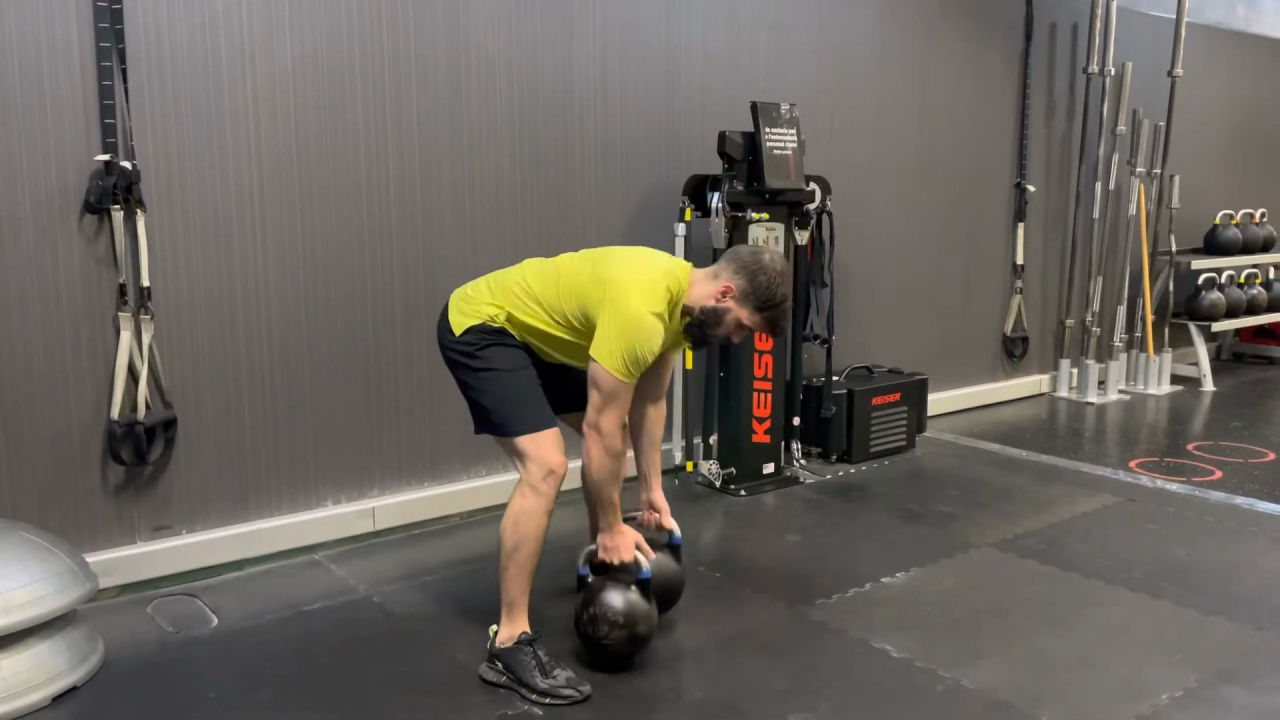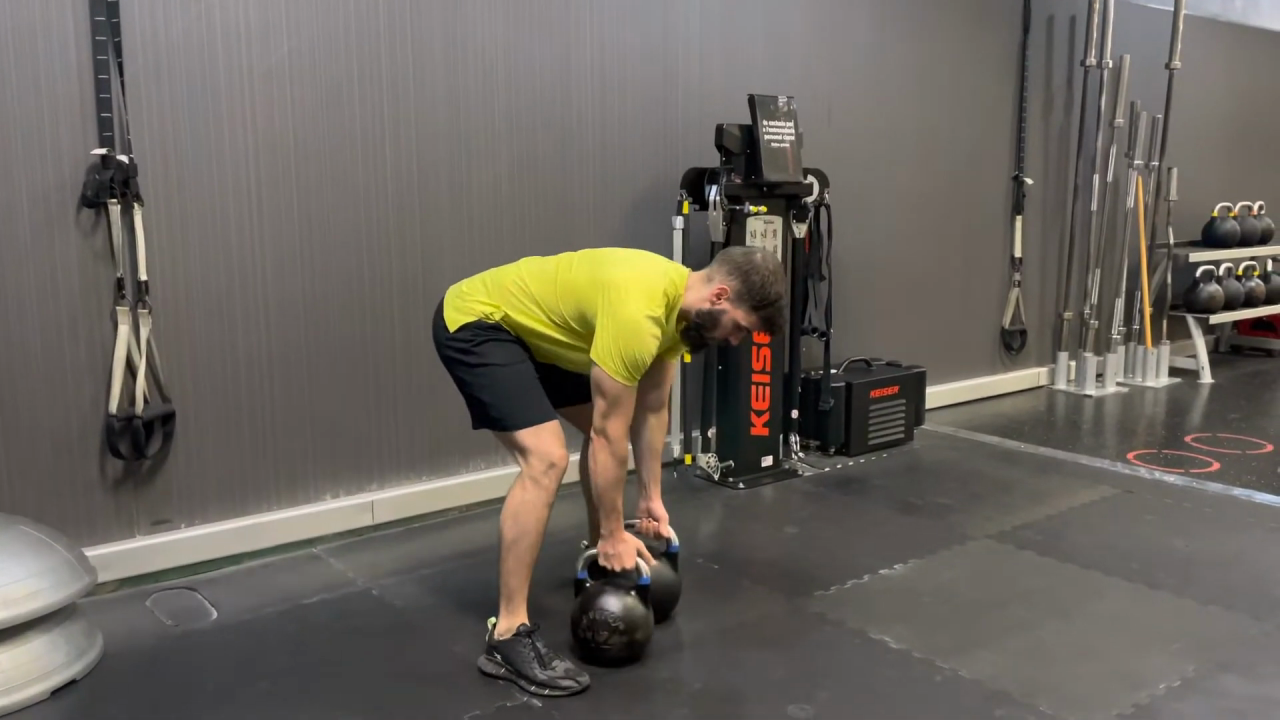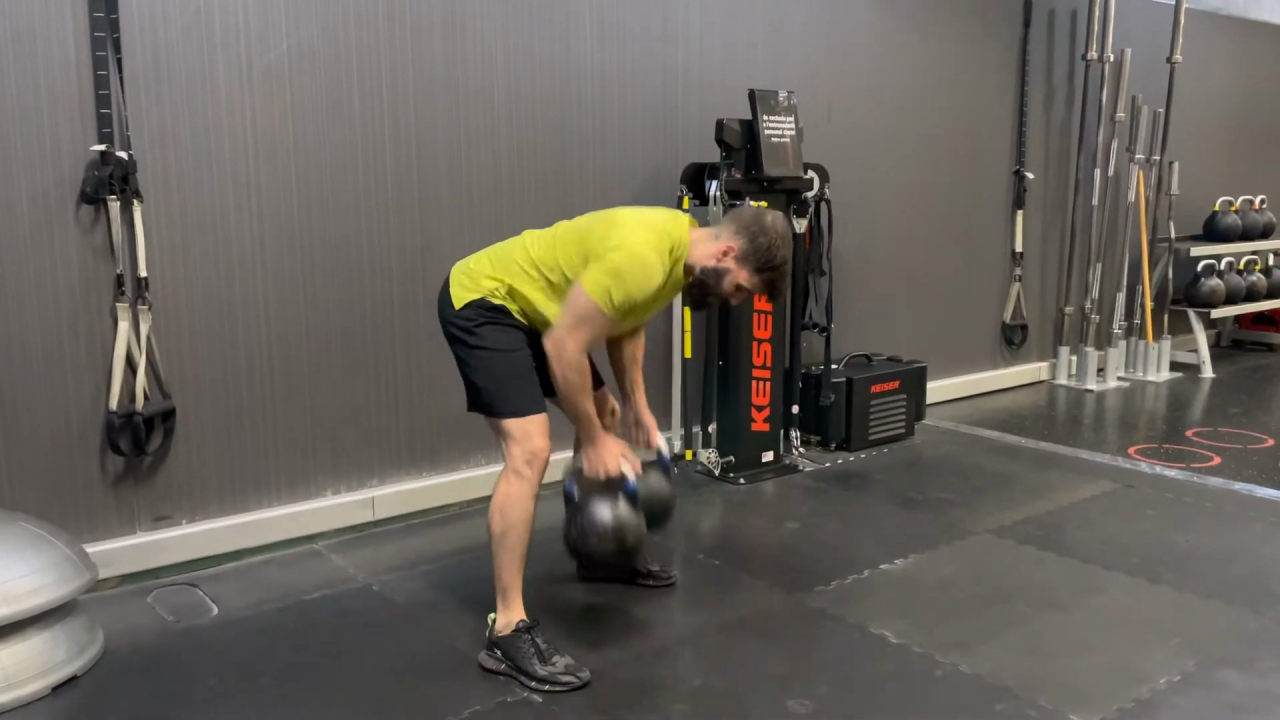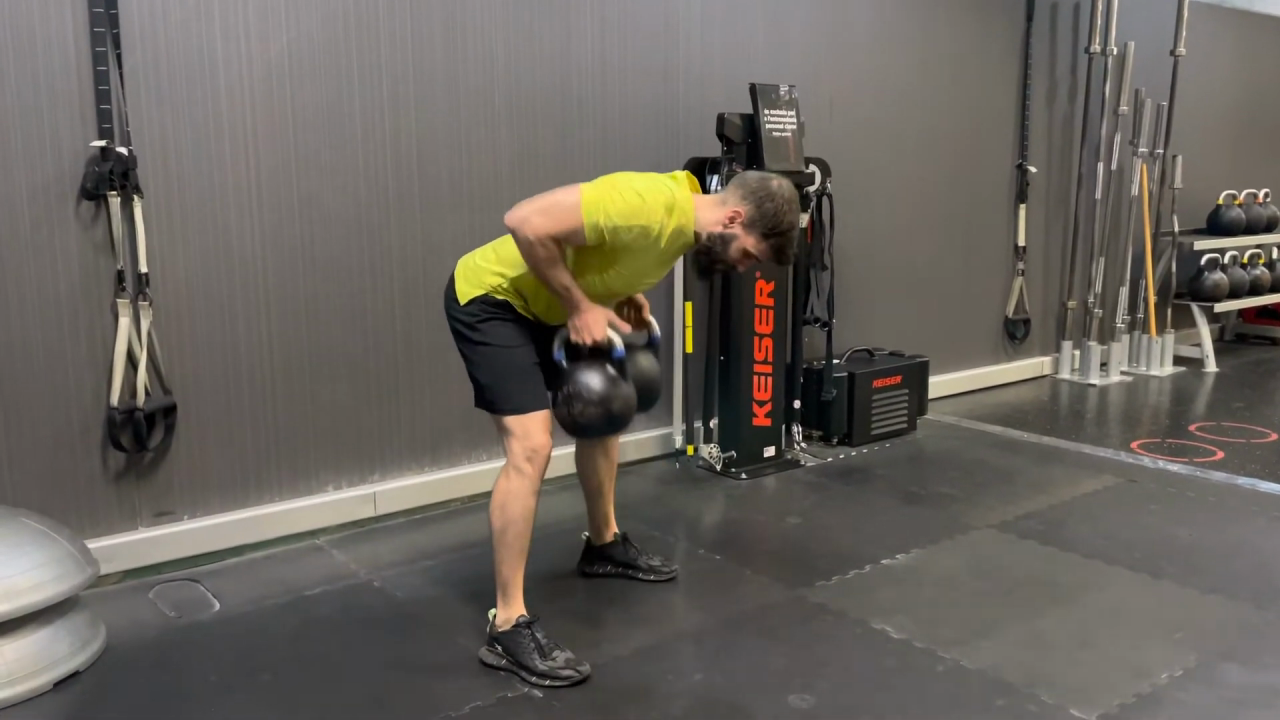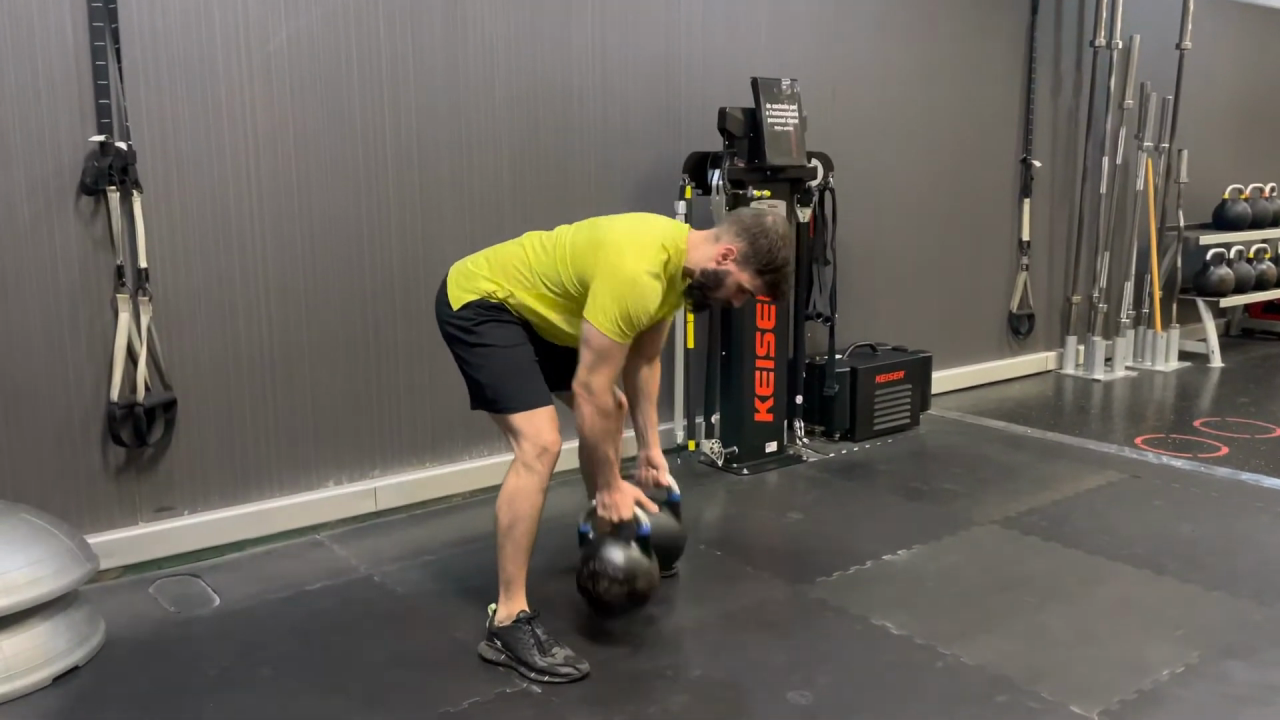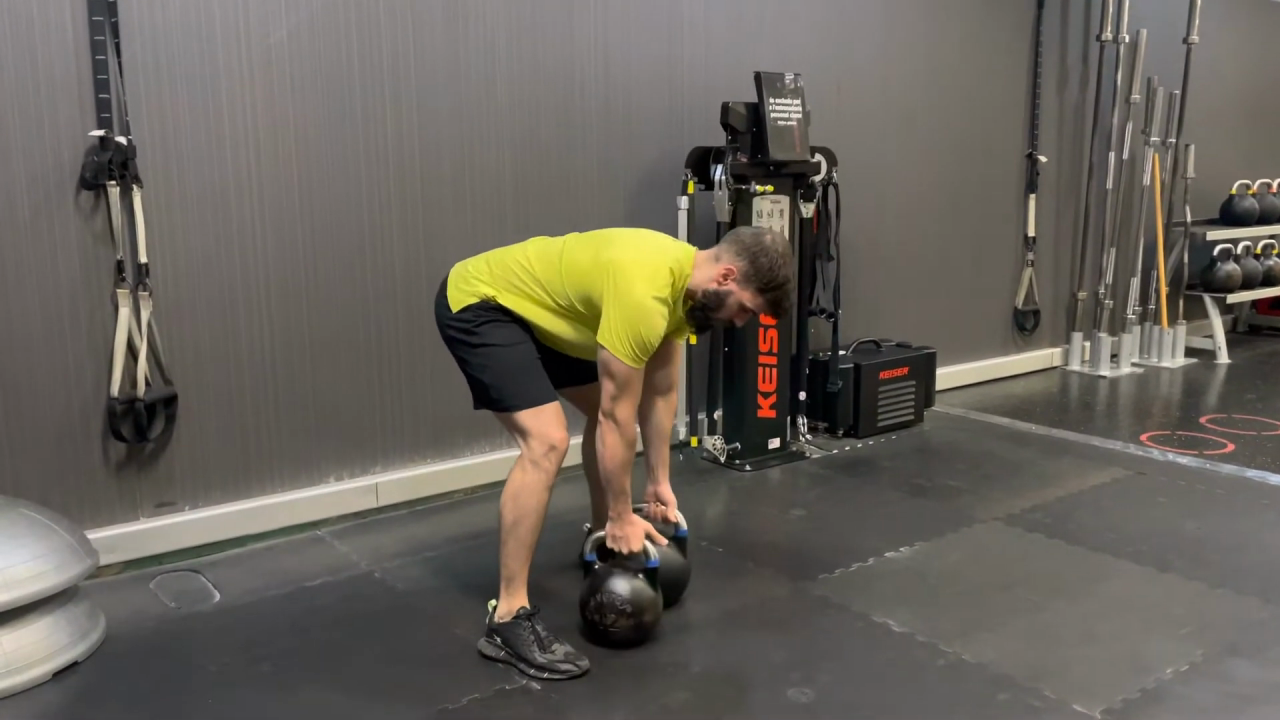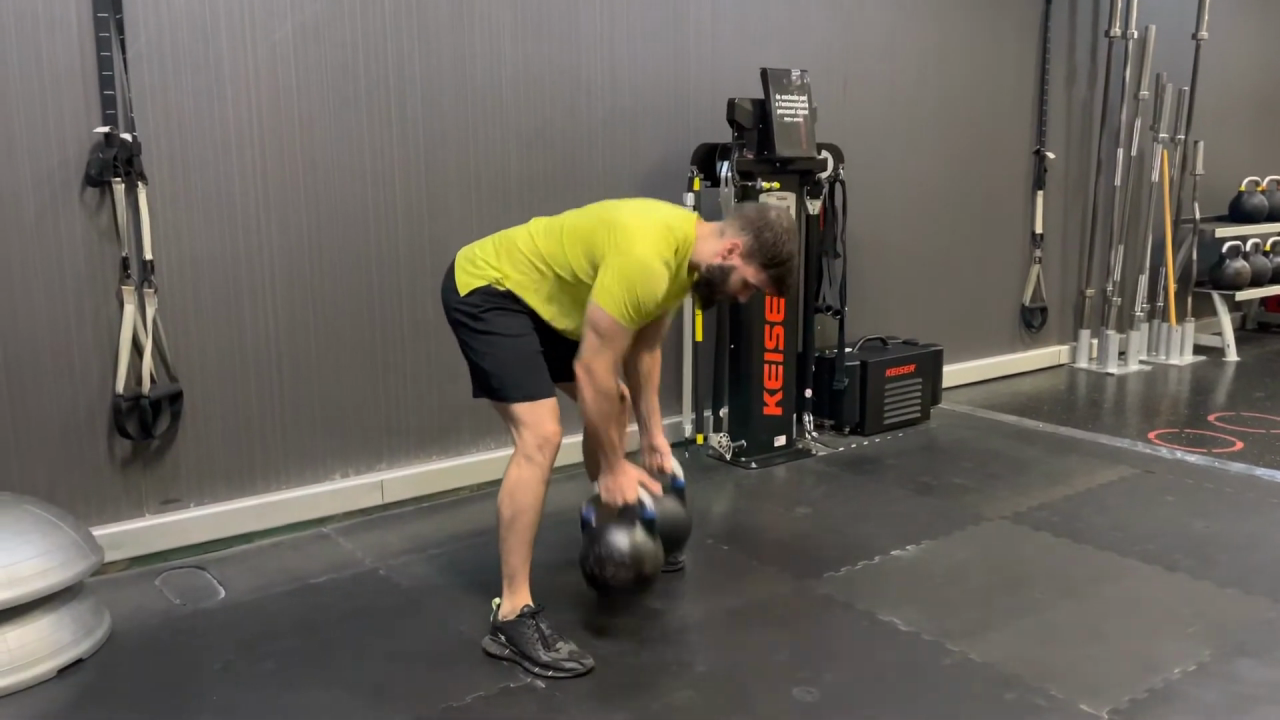
dt=0.4s
person 1, frame 1
left shoulder: (682, 295)
right shoulder: (639, 311)
left elbow: (650, 399)
right elbow: (596, 427)
left wrist: (652, 488)
right wrist: (611, 528)
left hip: (530, 328)
right hip: (480, 325)
left knee: (616, 434)
right knee: (546, 466)
left ankle: (606, 565)
right ankle: (509, 644)
person 1, frame 2
left shoulder: (677, 302)
right shoulder: (637, 314)
left elbow: (652, 410)
right elbow: (609, 436)
left wrist: (651, 497)
right wrist: (614, 534)
left hip: (527, 324)
right hip: (474, 321)
left knee: (606, 422)
right knee: (547, 459)
left ankle: (599, 558)
right ankle: (508, 637)
person 1, frame 3
left shoulder: (681, 252)
right shoulder: (641, 256)
left elbow: (626, 323)
right elbow: (563, 347)
left wrist: (639, 411)
right wrist: (593, 442)
left hip: (530, 306)
right hip: (481, 302)
left knee: (607, 415)
right knee: (530, 451)
right ankle: (508, 631)
person 1, frame 4
left shoulder: (686, 213)
right shoulder: (645, 207)
right elbow: (526, 222)
left wrist: (628, 299)
right wrist: (577, 306)
left hip: (542, 304)
right hip: (490, 296)
right knee: (531, 447)
left ankle: (603, 543)
right ankle: (508, 625)
person 1, frame 5
left shoulder: (682, 256)
right shoulder: (637, 273)
left elbow: (644, 359)
right elbow: (591, 388)
left wrist: (651, 447)
right wrist: (610, 487)
left hip: (528, 304)
right hip: (479, 301)
left knee: (614, 408)
right knee: (540, 443)
right ankle: (508, 622)
person 1, frame 6
left shoulder: (683, 280)
right shoulder: (644, 294)
left elbow: (660, 393)
right elbow: (617, 417)
left wrist: (659, 482)
right wrist: (621, 518)
left hip: (529, 304)
right hip: (477, 303)
left knee: (608, 406)
right knee: (547, 441)
left ankle: (601, 539)
right ankle: (508, 619)
person 1, frame 7
left shoulder: (686, 251)
right shoulder: (646, 258)
left elbow: (645, 347)
right elbow: (593, 372)
left wrist: (653, 435)
right wrist: (612, 467)
left hip: (536, 293)
right hip: (485, 289)
left knee: (616, 401)
right knee: (540, 435)
right ankle: (512, 617)
